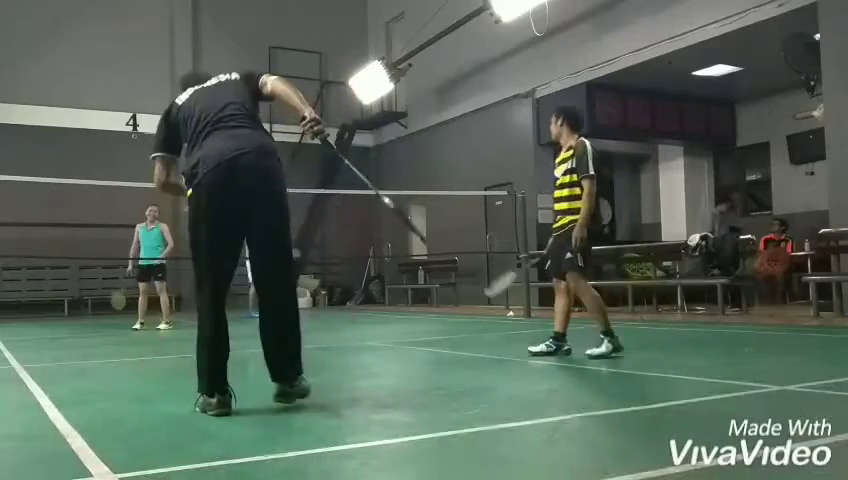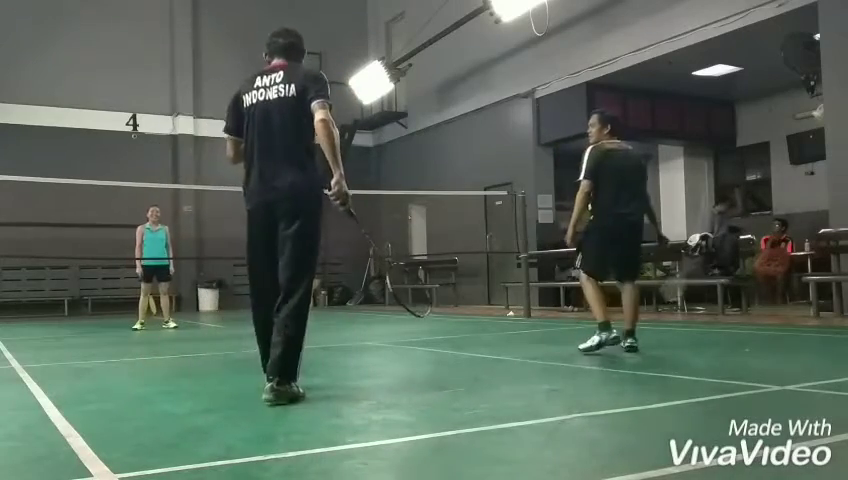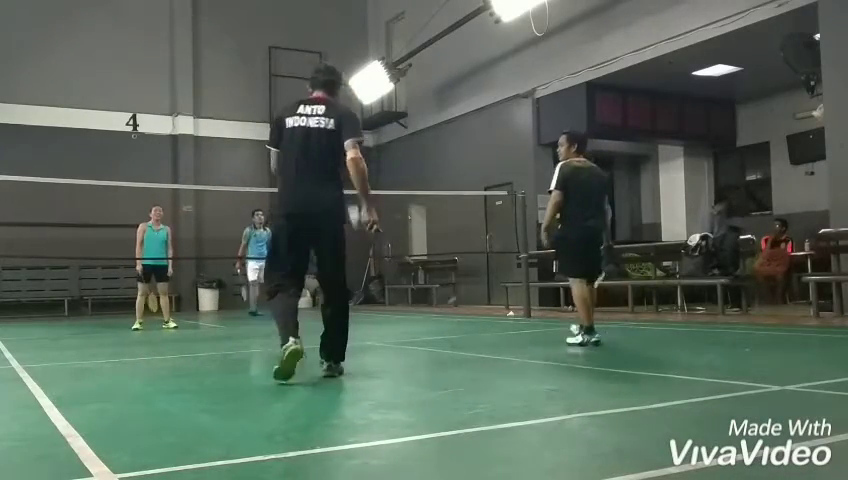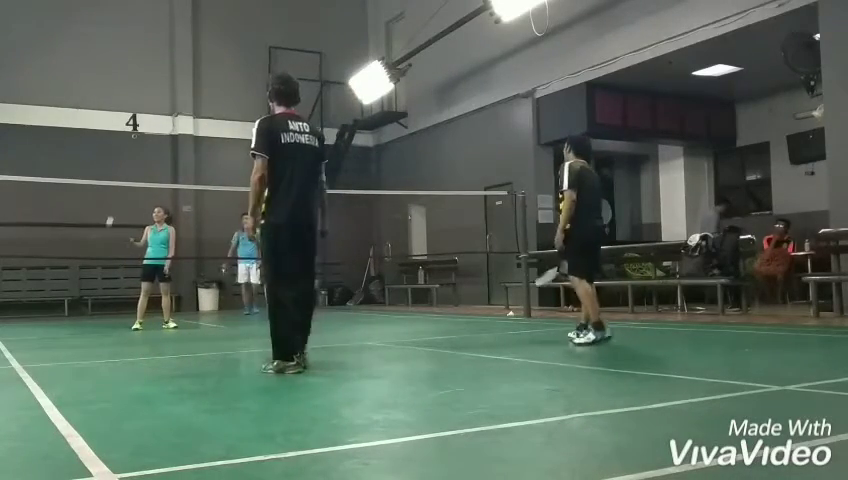
dt=1s
person 1, frame 1
left shoulder: (175, 107)
right shoulder: (240, 79)
left elbow: (161, 180)
right elbow: (274, 83)
left wrist: (188, 190)
right wrist: (306, 112)
left hip: (209, 171)
right hip: (259, 161)
left knee: (211, 289)
right knee: (276, 279)
left ankle: (214, 392)
right ankle: (288, 379)
person 1, frame 2
left shoulder: (244, 90)
right shoulder: (309, 78)
left elbow: (233, 154)
right elbow: (322, 121)
right wrist: (338, 174)
left hip: (258, 197)
right hip: (299, 194)
left knee: (263, 288)
right knee: (293, 286)
left ankle: (275, 371)
right ankle: (280, 378)
person 1, frame 3
left shoulder: (286, 114)
right shoulder: (343, 115)
left elbow: (275, 166)
right elbow: (354, 159)
right wrist: (367, 205)
left hip: (289, 210)
right hip: (329, 210)
left knee: (282, 283)
right knee: (334, 286)
left ankle: (290, 338)
right ankle: (332, 358)
person 1, frame 4
left shoulder: (267, 125)
right shoulder: (315, 132)
left elbow: (260, 174)
left wrist: (252, 214)
right wrist: (322, 219)
left hip: (278, 218)
right hip: (307, 219)
left knee: (279, 286)
right knee: (304, 284)
left ankle: (286, 356)
right ankle: (298, 350)
person 2, frame 1
left shoulder: (581, 146)
right shoulder: (562, 155)
left elbow: (589, 188)
left wrist: (581, 225)
right wrist: (556, 234)
left hip: (576, 228)
right hip: (562, 229)
left knee: (576, 281)
right knee: (560, 284)
left ankle: (609, 337)
right ankle: (559, 340)
person 2, frame 2
left shoulder: (595, 151)
right shoulder: (635, 157)
left elbow: (585, 191)
right elbow: (644, 196)
left wrist: (572, 226)
right wrist: (656, 228)
left hip: (604, 224)
right hip: (632, 225)
left knee: (587, 275)
right knee: (628, 281)
left ankle: (604, 329)
right ankle: (629, 336)
person 2, frame 3
left shoulder: (564, 168)
right shoulder: (598, 172)
left elbow: (556, 200)
right elbow: (605, 207)
left wrist: (546, 228)
right wrist: (606, 234)
left hip: (572, 231)
right hip: (594, 232)
left knee: (577, 280)
right knee: (589, 281)
left ankle: (588, 332)
right ankle: (585, 327)
person 2, frame 4
left shoulder: (570, 166)
right shoulder: (592, 173)
left elbow: (570, 198)
left wrist: (560, 230)
left hip: (580, 230)
right hip: (595, 229)
left knee: (576, 278)
right knee: (586, 280)
left ankle: (599, 327)
right ankle: (584, 328)
